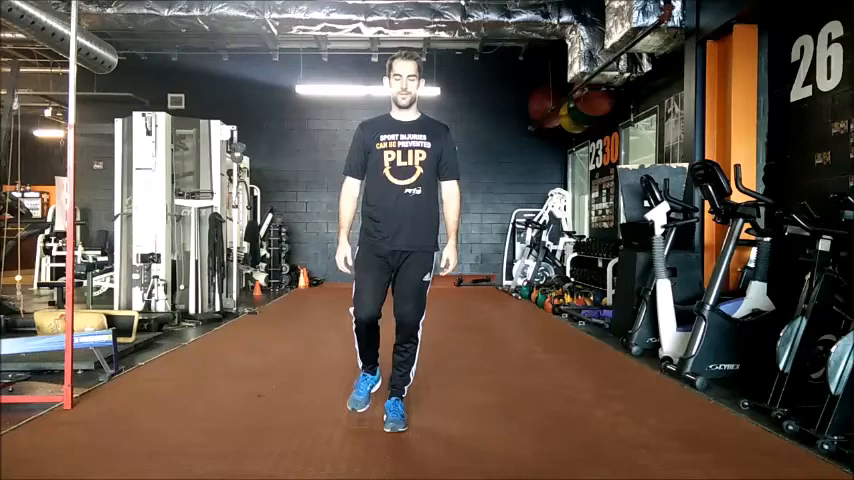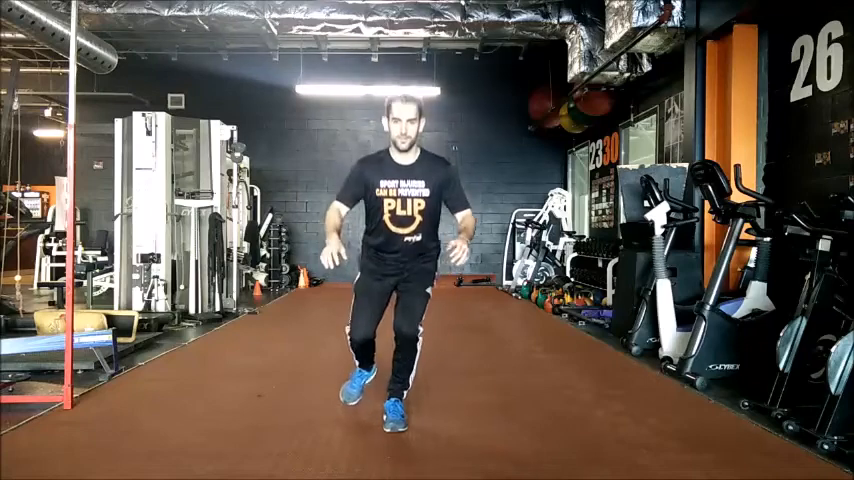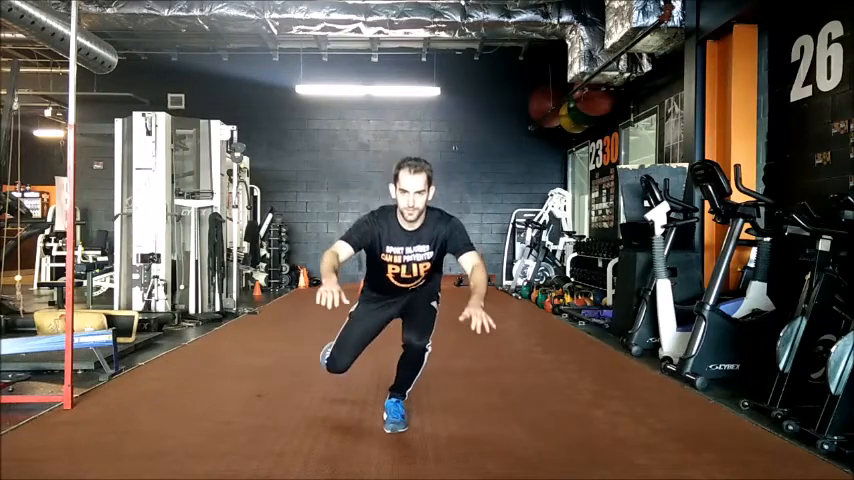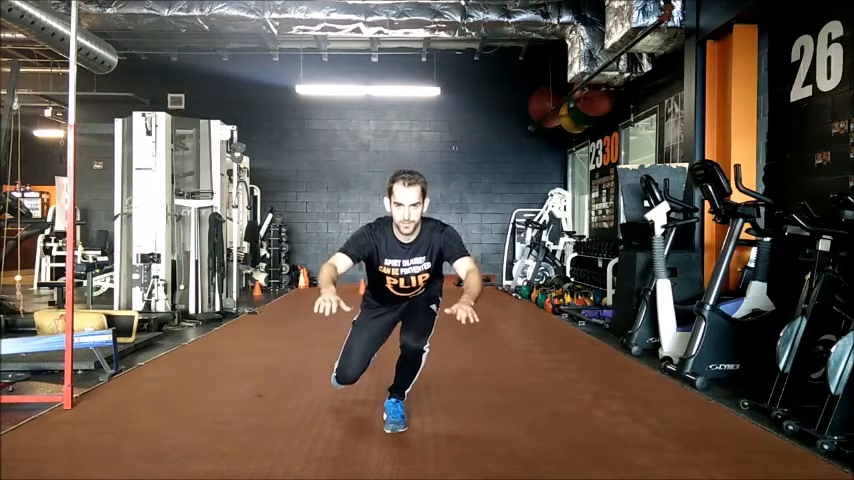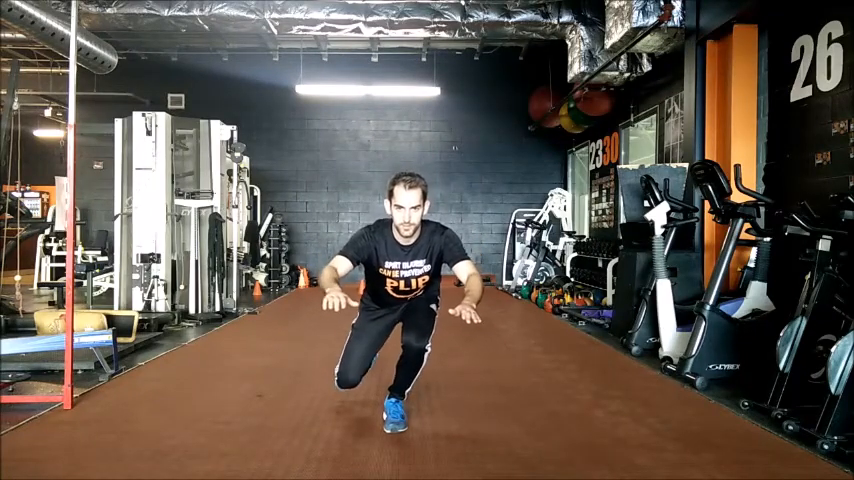
dt=1s
person 1, frame 1
left shoulder: (438, 133)
right shoulder: (368, 131)
left elbow: (450, 190)
right elbow: (351, 187)
left wrist: (452, 242)
right wrist: (343, 238)
left hip: (419, 246)
right hip: (373, 245)
left knee: (409, 323)
right knee: (364, 314)
left ankle: (396, 398)
right ankle: (369, 373)
person 1, frame 2
left shoulder: (440, 170)
right shoulder: (367, 168)
left elbow: (466, 216)
right elbow: (336, 209)
left wrist: (464, 237)
right wrist: (332, 236)
left hip: (419, 265)
right hip: (376, 263)
left knee: (408, 330)
right knee: (359, 333)
left ankle: (395, 399)
right ankle: (365, 369)
person 1, frame 3
left shoulder: (446, 226)
right shoulder: (374, 223)
left elbow: (474, 265)
right elbow: (334, 253)
left wrist: (476, 301)
right wrist: (329, 280)
left hip: (422, 294)
right hip: (377, 296)
left knee: (416, 343)
right knee: (336, 364)
left ankle: (396, 400)
right ankle: (337, 348)
person 1, frame 4
left shoulder: (442, 235)
right shoulder: (371, 235)
left elbow: (470, 271)
right elbow: (332, 265)
left wrist: (466, 300)
right wrist: (328, 290)
left hip: (422, 300)
right hip: (379, 303)
left knee: (414, 343)
right knee: (346, 375)
left ankle: (395, 400)
right ankle: (366, 354)
person 1, frame 5
left shoulder: (441, 237)
right shoulder: (370, 237)
left elbow: (471, 275)
right elbow: (331, 269)
left wrist: (468, 302)
right wrist: (333, 289)
left hip: (421, 301)
right hip: (378, 304)
left knee: (416, 343)
right knee: (347, 379)
left ankle: (395, 400)
right ankle: (367, 352)
